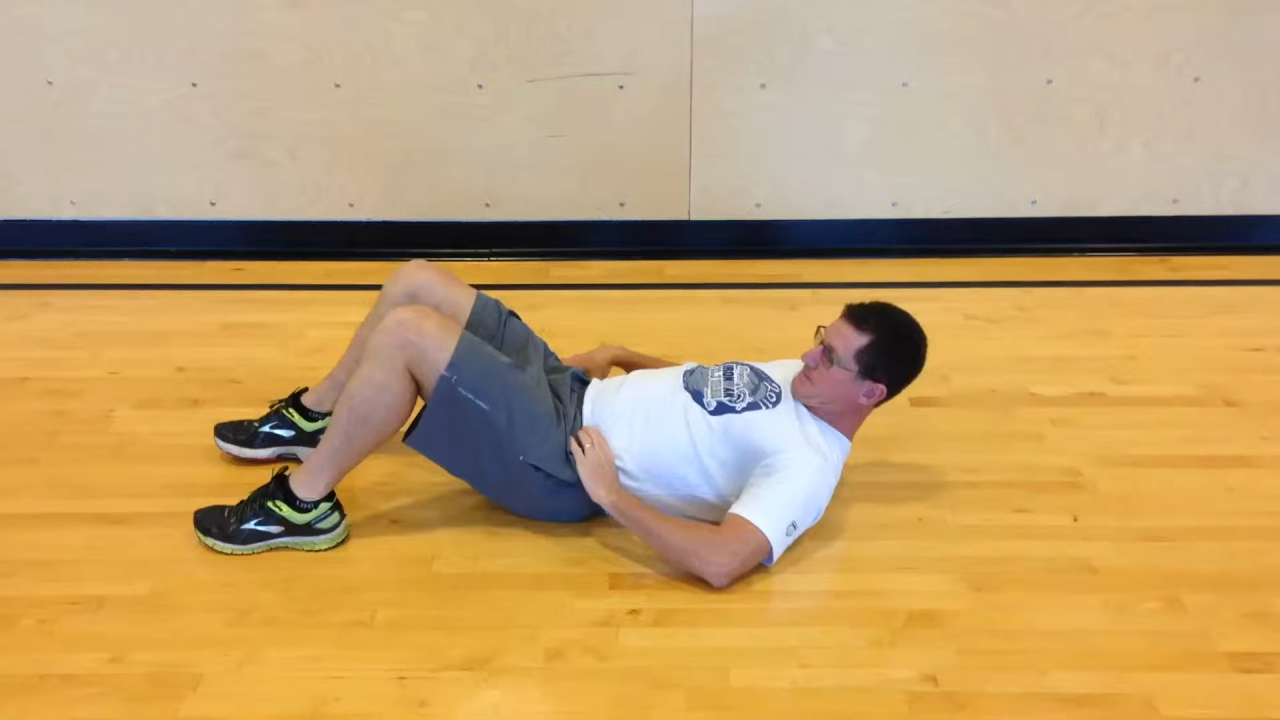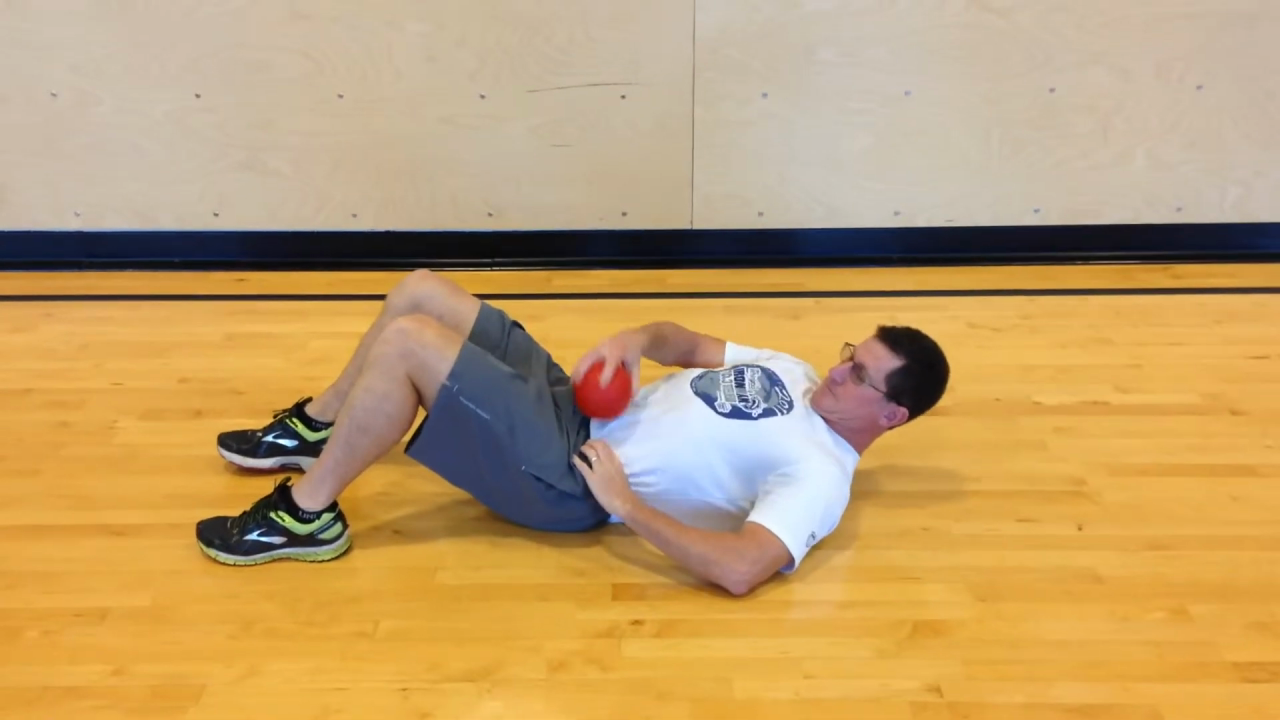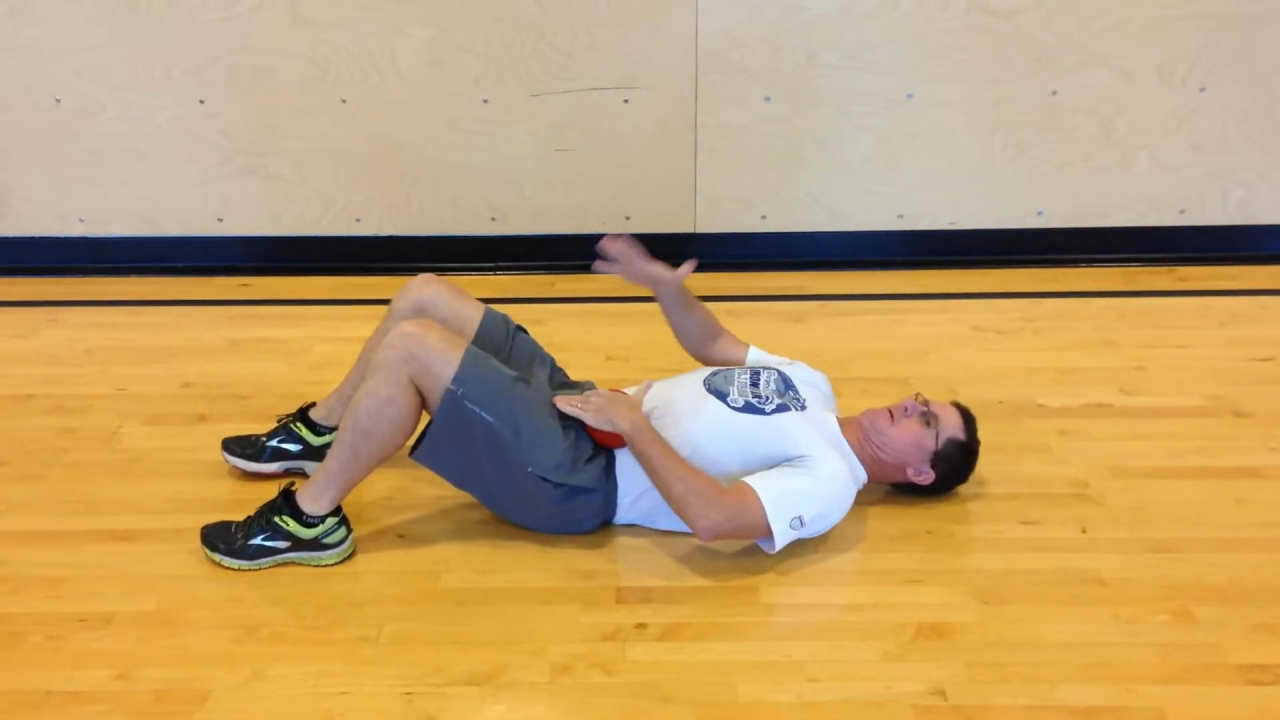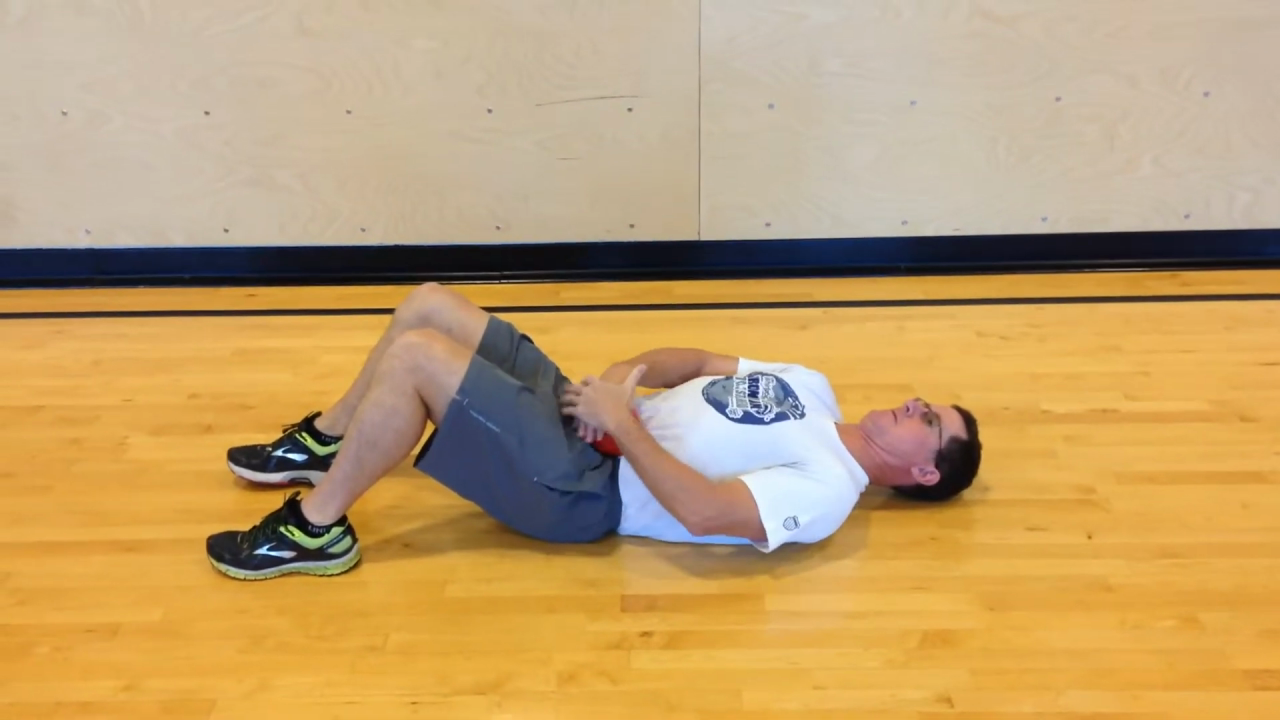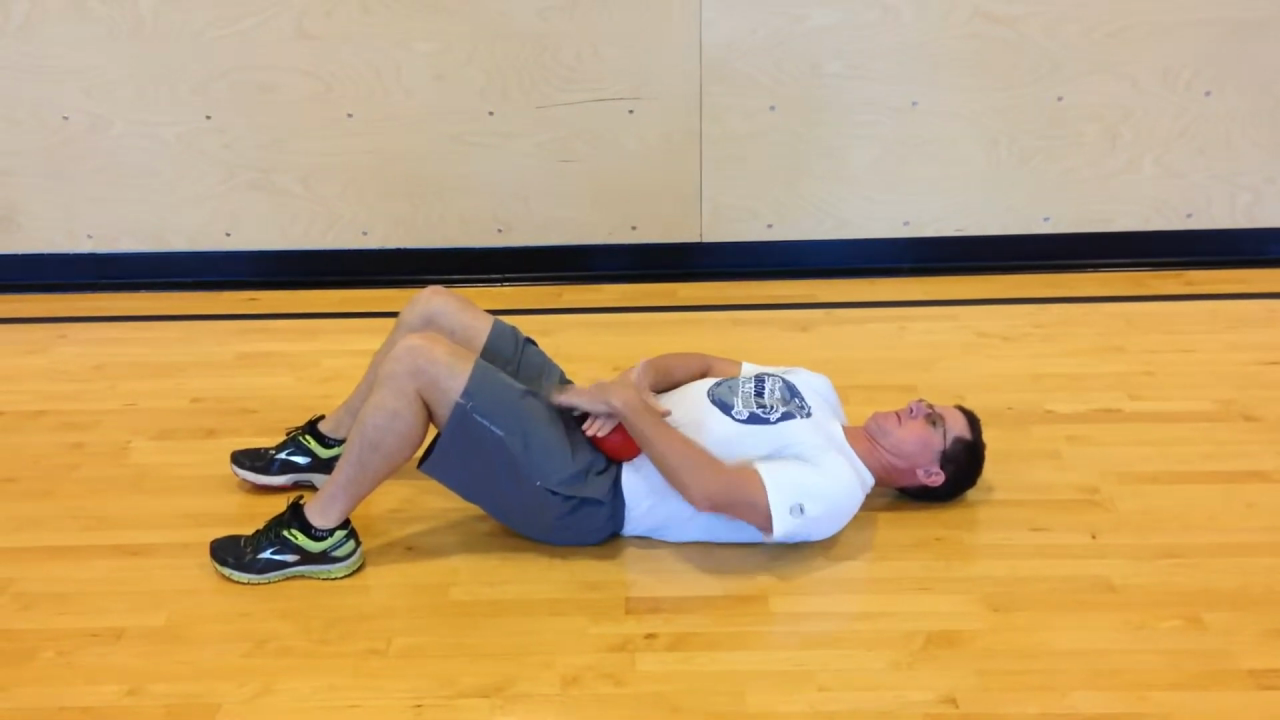
dt=1s
person 1, frame 1
left shoulder: (806, 467)
right shoulder: (793, 380)
left elbow: (720, 562)
left wrist: (611, 495)
right wrist: (618, 356)
left hip: (559, 460)
right hip: (577, 396)
left knee: (406, 331)
right knee: (414, 282)
left ankle: (304, 504)
right ankle: (310, 418)
person 1, frame 2
left shoulder: (818, 479)
right shoulder: (796, 374)
left elbow: (740, 570)
right elbow: (690, 344)
left wrist: (627, 503)
right wrist: (633, 339)
left hip: (565, 472)
right hip: (574, 406)
left knee: (406, 342)
right knee: (418, 292)
left ankle: (304, 516)
right ankle: (312, 430)
person 1, frame 3
left shoulder: (827, 482)
right shoulder: (813, 388)
left elbow: (714, 517)
right elbow: (711, 344)
left wrist: (633, 424)
right wrist: (662, 281)
left hip: (575, 480)
right hip: (583, 408)
left knee: (411, 346)
right knee: (424, 293)
left ankle: (310, 520)
right ankle: (317, 434)
person 1, frame 4
left shoulder: (826, 490)
right shoulder: (812, 388)
left elbow: (702, 509)
right elbow: (700, 361)
left wrist: (621, 418)
right wrist: (625, 372)
left hip: (580, 489)
right hip: (591, 419)
left knee: (415, 355)
right knee: (428, 304)
left ankle: (315, 529)
right ankle: (320, 445)
person 1, frame 5
left shoulder: (831, 492)
right shoulder: (818, 391)
left elbow: (710, 489)
right elbow: (704, 364)
left wrist: (629, 404)
right wrist: (633, 383)
left hip: (586, 491)
right hip: (597, 424)
left knee: (417, 359)
right knee: (432, 307)
left ankle: (318, 533)
right ankle: (325, 448)
